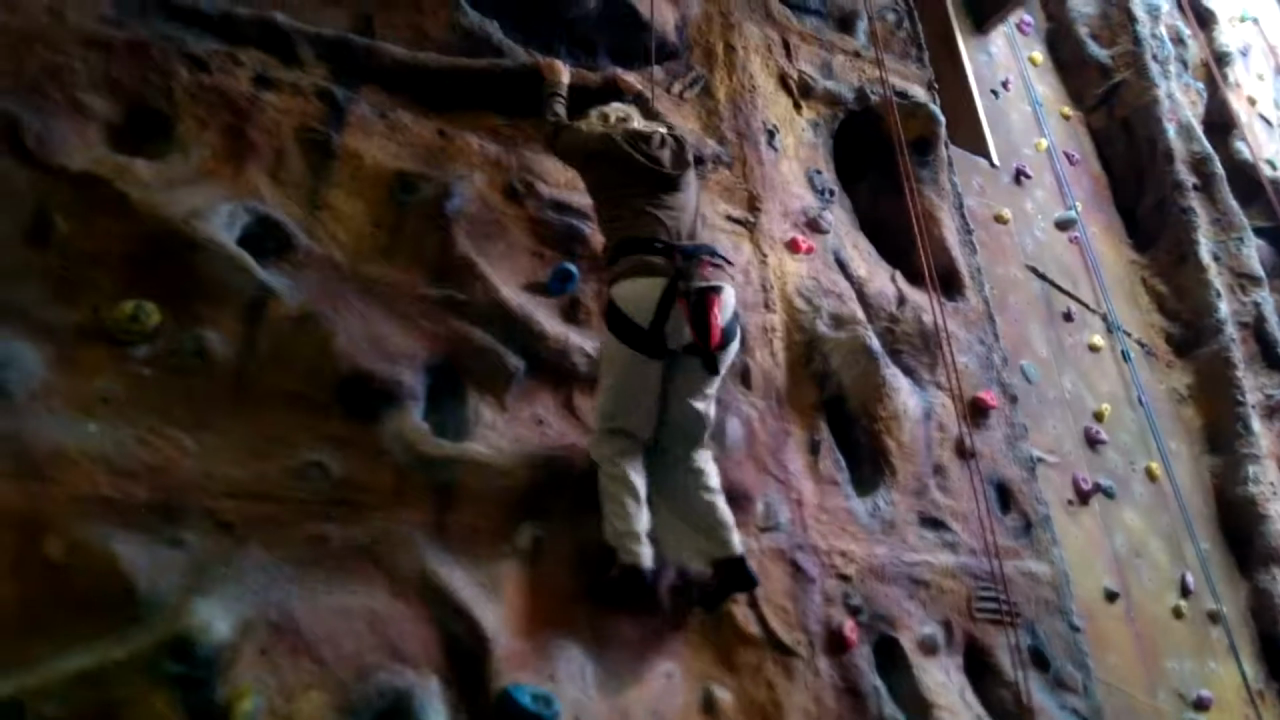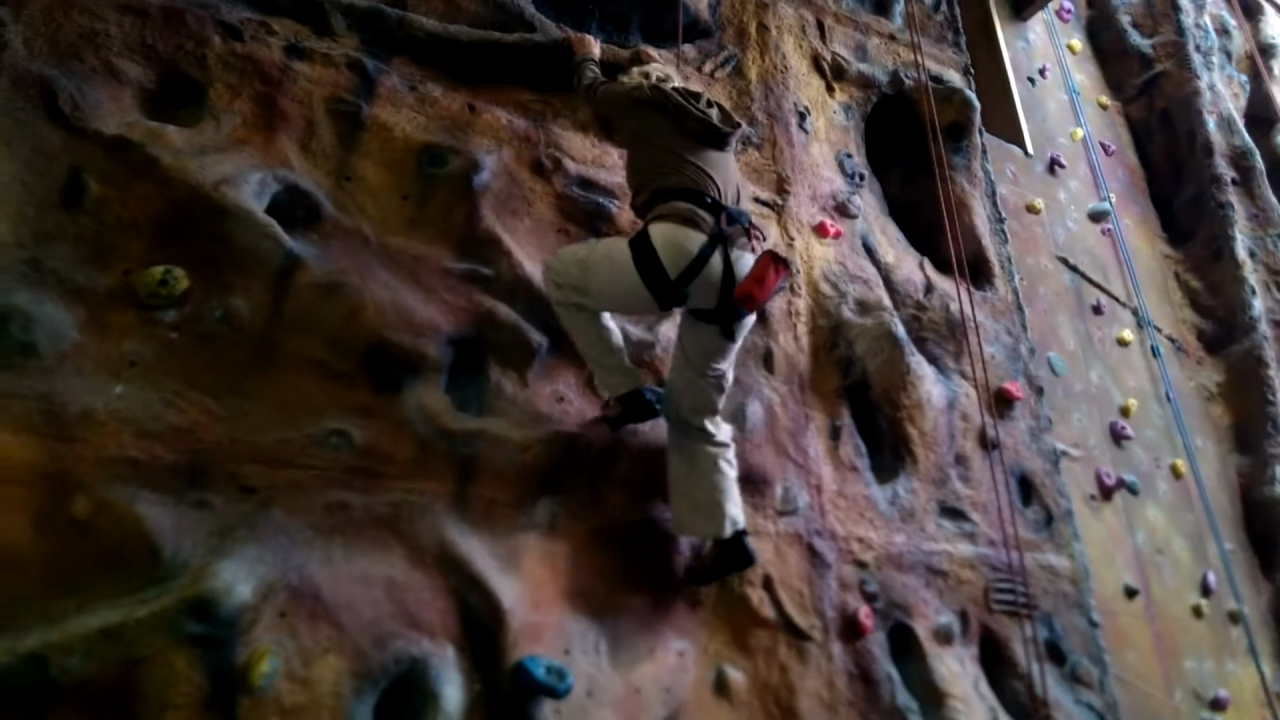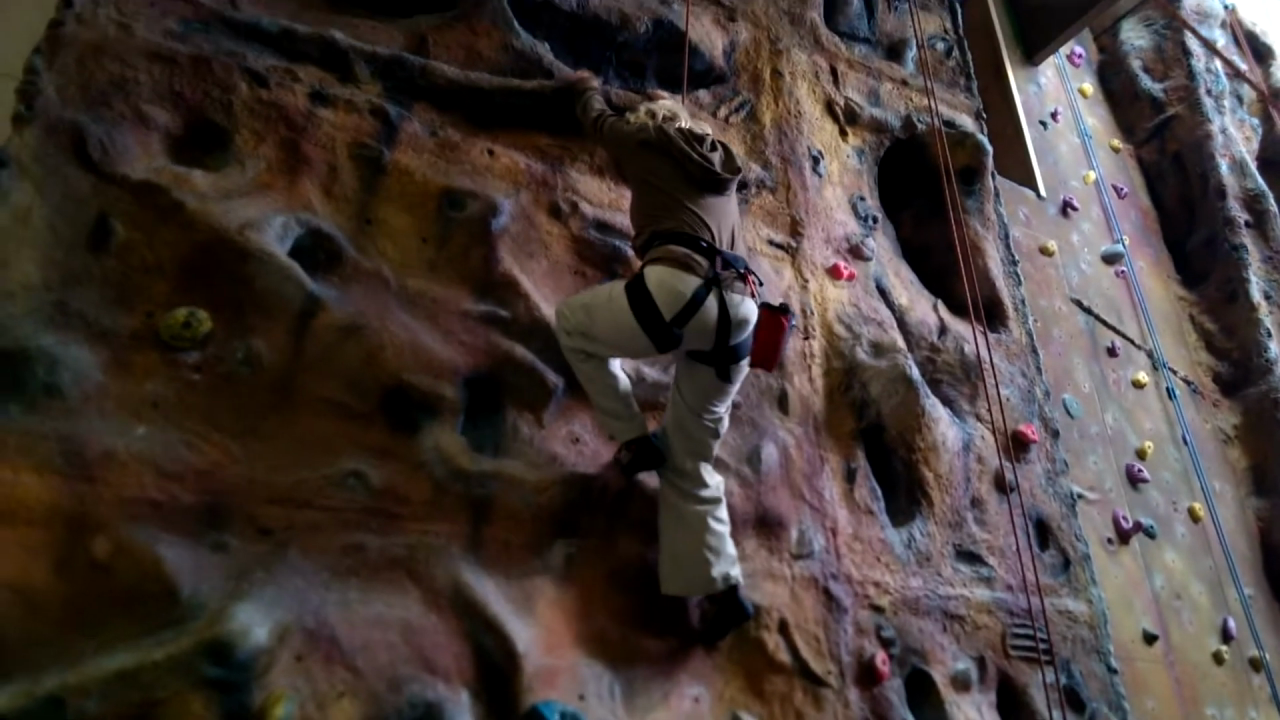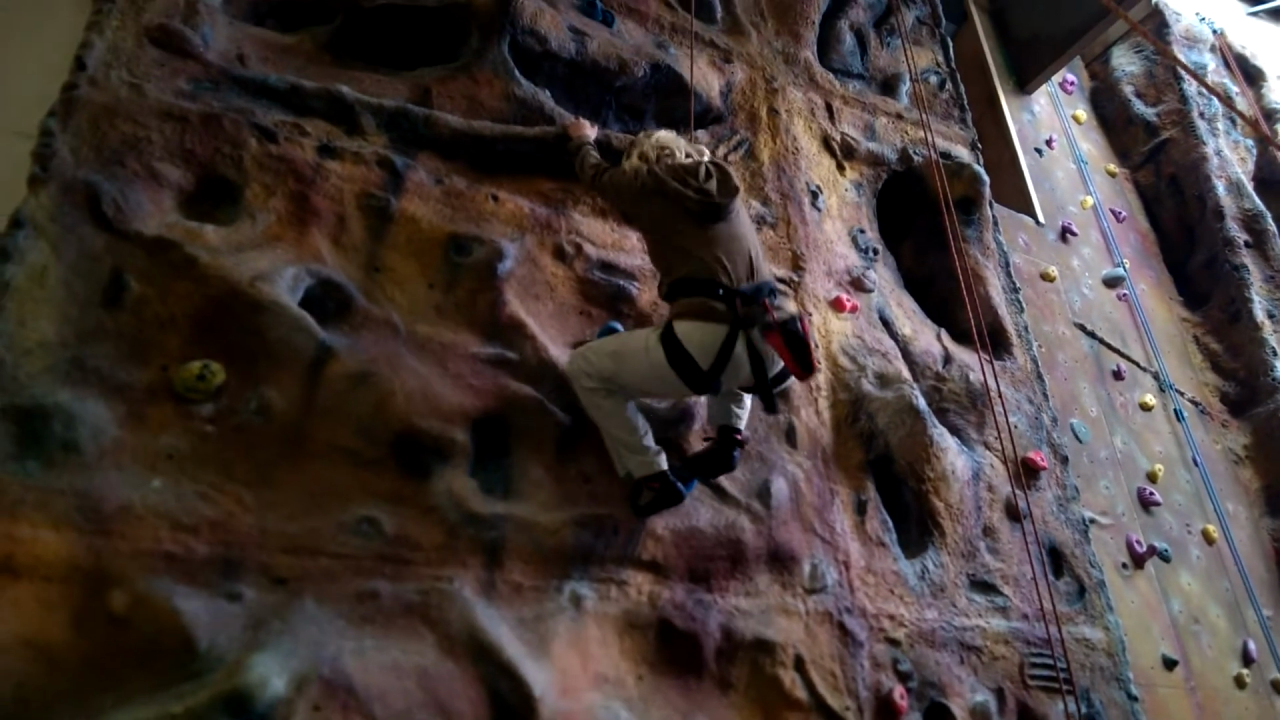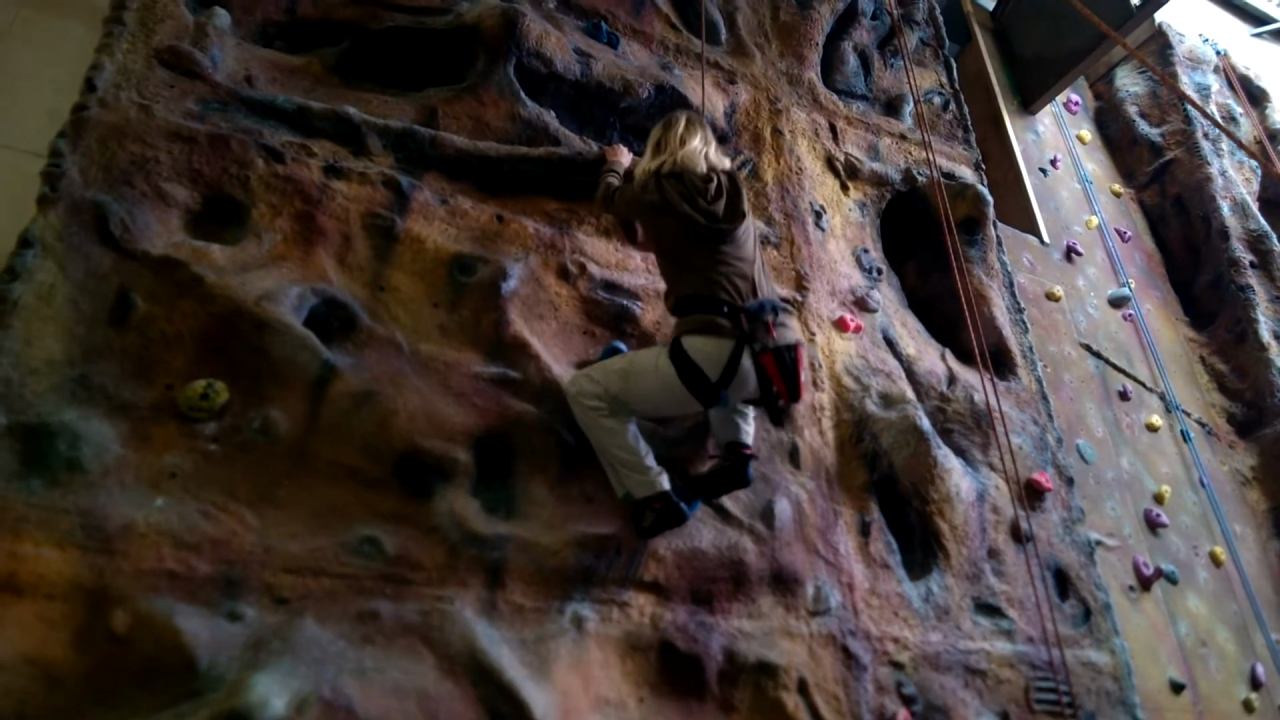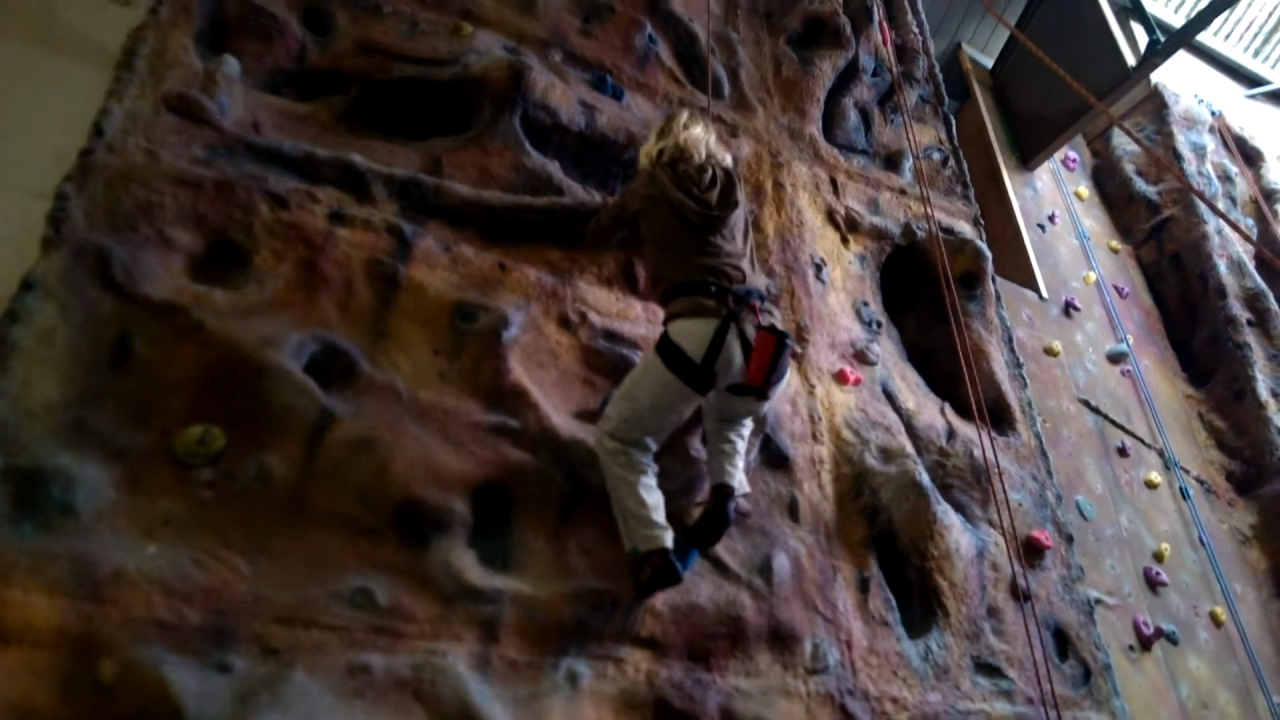
dt=0.7s
person 1, frame 1
left shoulder: (599, 149)
right shoulder: (678, 151)
left elbow: (557, 131)
left wrist: (557, 84)
right wrist: (637, 95)
left hip: (647, 293)
right hip: (711, 297)
left knee: (619, 439)
right knee: (685, 444)
left ankle: (633, 562)
right ankle: (727, 558)
person 1, frame 2
left shoulder: (643, 101)
right shoulder: (716, 123)
left elbow: (593, 89)
left wrist: (587, 54)
right wrist: (661, 65)
left hip: (679, 243)
right hip: (738, 269)
left knee: (561, 273)
right knee: (696, 413)
left ankle: (626, 392)
right ankle: (727, 536)
person 1, frame 3
left shoulder: (649, 141)
right shoulder: (719, 164)
left elbow: (598, 122)
left wrist: (588, 88)
right wrist: (672, 110)
left hip: (677, 289)
right hip: (736, 313)
left knee: (572, 322)
right knee: (689, 463)
left ankle: (635, 439)
right ankle: (720, 589)
person 1, frame 4
left shoulder: (643, 184)
right shoulder: (723, 181)
left elbow: (594, 173)
left wrist: (582, 138)
left hip: (706, 342)
right hip: (769, 347)
left knee: (585, 367)
left ankle: (653, 476)
right ankle: (728, 437)
person 1, frame 5
left shoulder: (651, 195)
right shoulder: (734, 190)
left elbow: (608, 196)
left wrist: (615, 164)
left hip: (715, 356)
left knee: (587, 390)
left ankle: (656, 497)
right ankle: (737, 451)
person 1, frame 6
left shoulder: (649, 188)
right shoulder: (729, 187)
left elbow: (598, 232)
left wrist: (624, 212)
left hip: (700, 333)
right hip: (763, 335)
left knee: (619, 438)
right knee: (730, 411)
left ankle: (655, 549)
right ankle: (724, 495)
